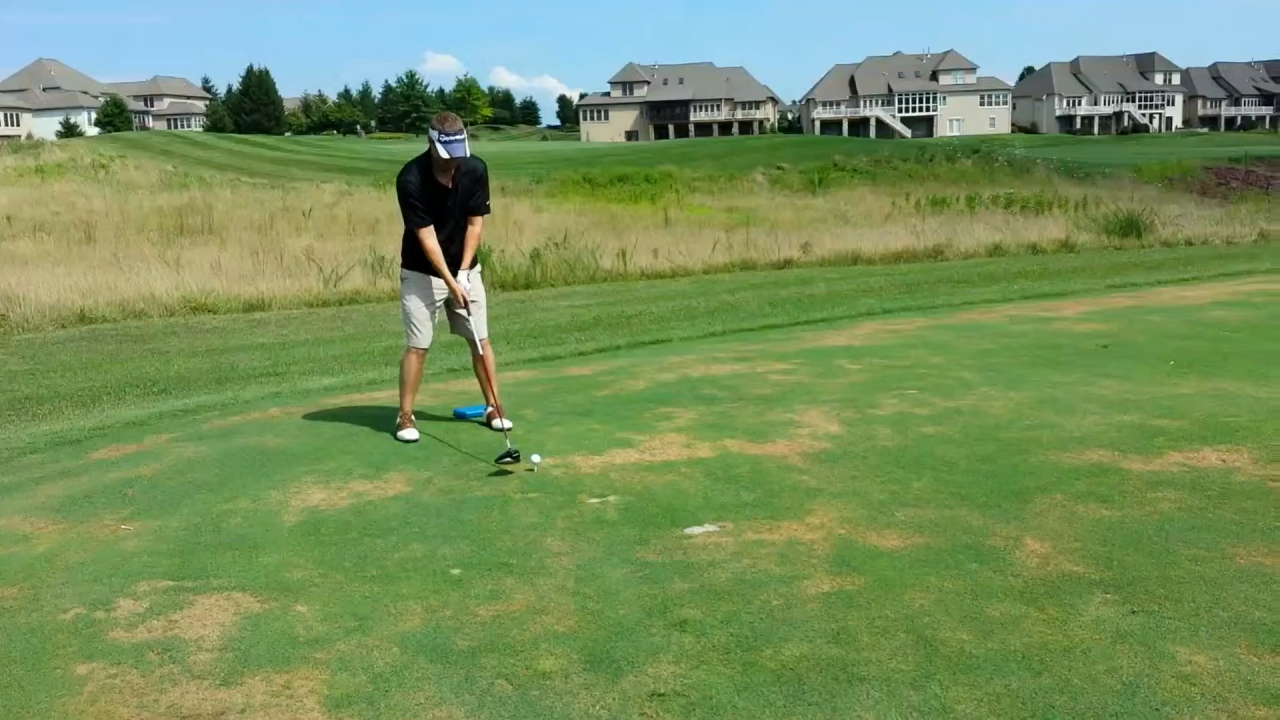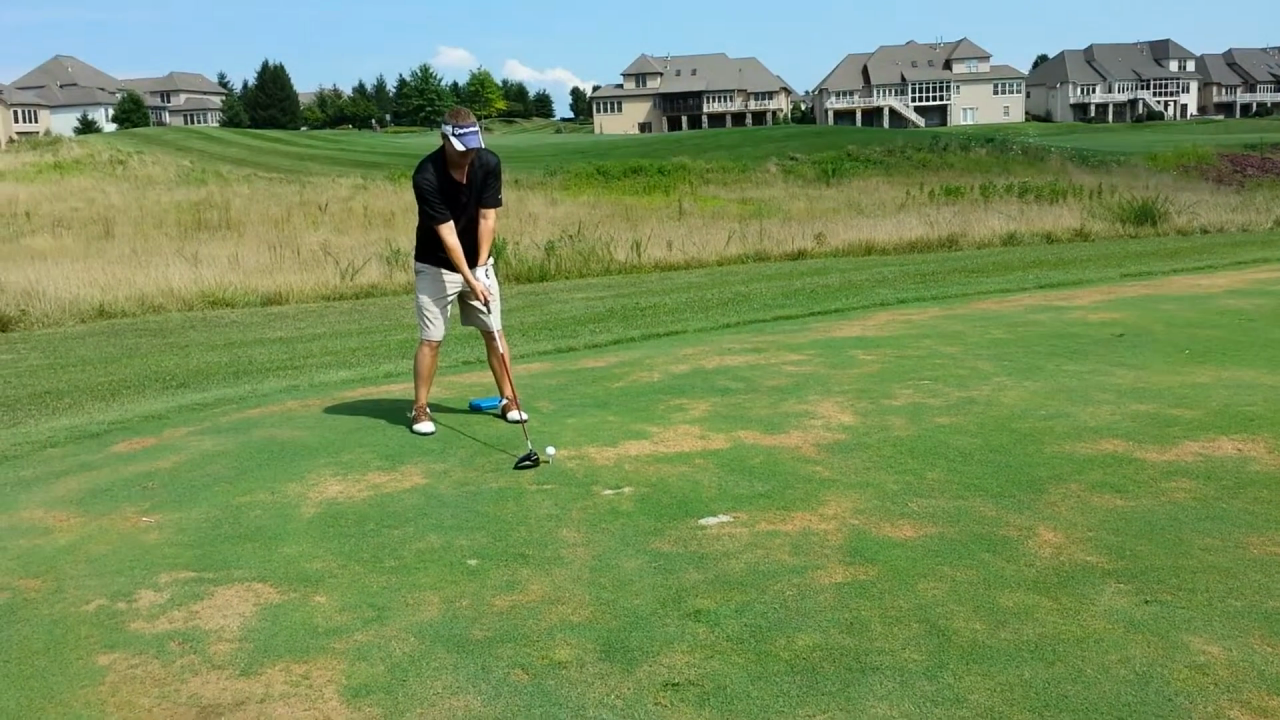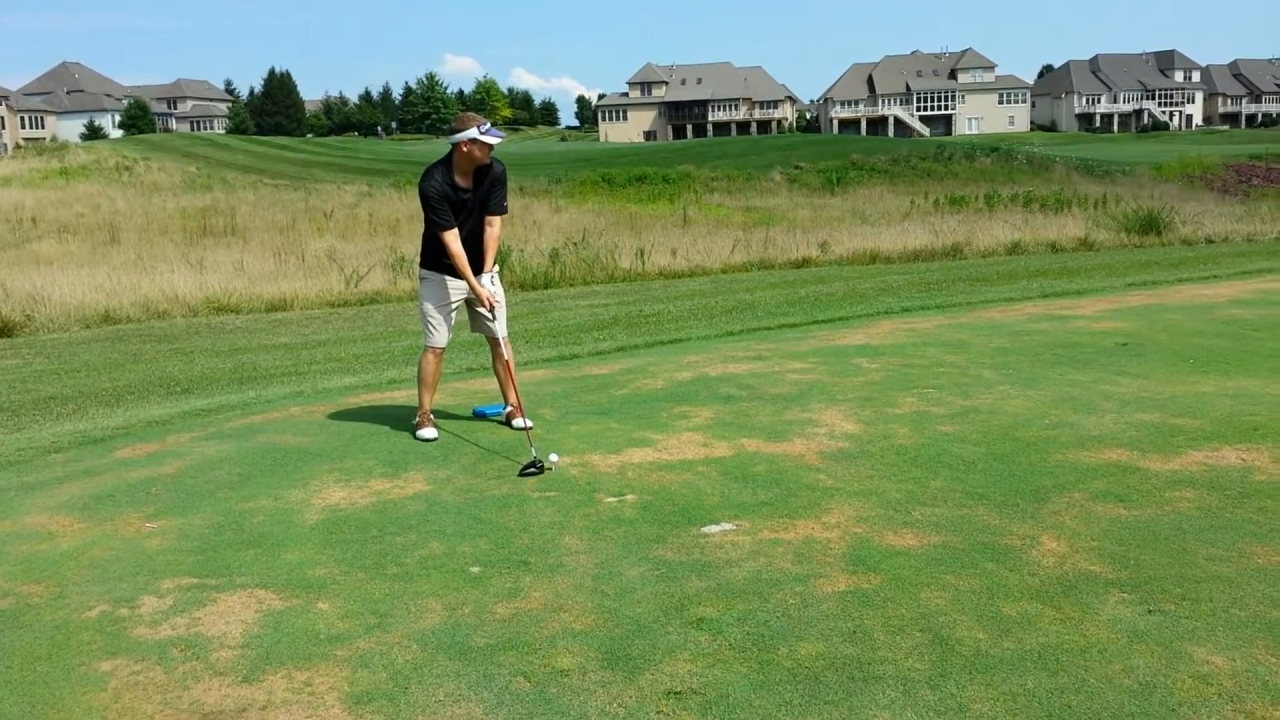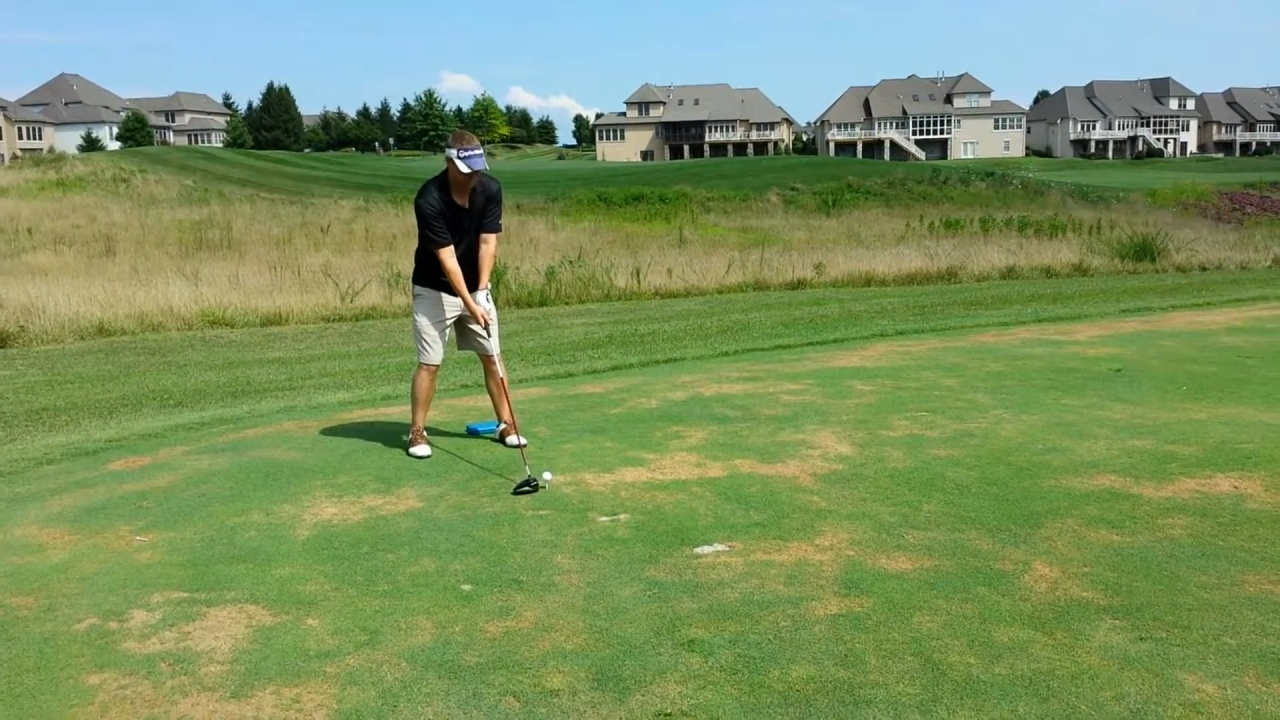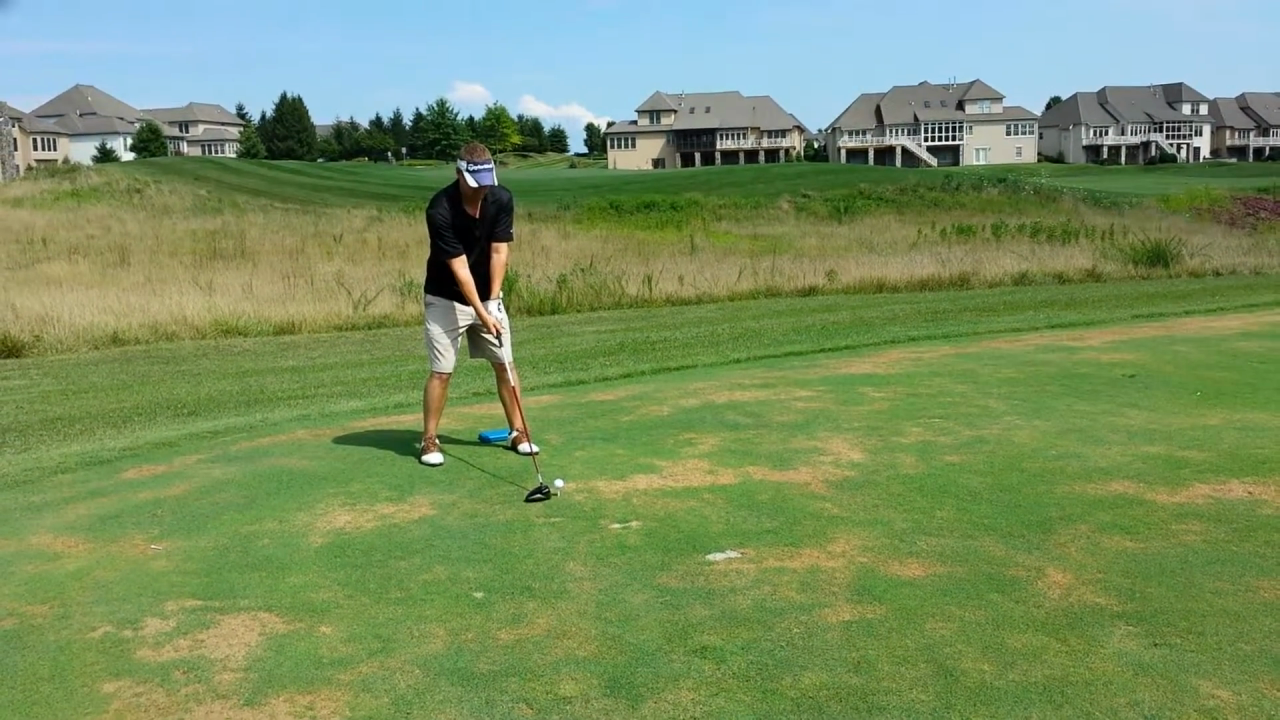
dt=1s
person 1, frame 1
left shoulder: (476, 169)
right shoulder: (411, 178)
left elbow: (475, 223)
right elbow: (426, 236)
left wrist: (464, 271)
right wrist: (449, 281)
left hip: (465, 268)
right hip: (422, 272)
left knee: (480, 339)
right knee: (418, 345)
left ankle: (493, 408)
right ankle: (405, 415)
person 1, frame 2
left shoulder: (489, 163)
right shoulder: (426, 175)
left elbow: (487, 217)
right elbow: (447, 233)
left wrist: (481, 268)
right wrist: (469, 279)
left hip: (478, 262)
right hip: (436, 265)
left knee: (494, 331)
right knee: (431, 338)
left ankle: (508, 400)
right ankle: (420, 408)
person 1, frame 3
left shoulder: (495, 171)
right shoulder: (433, 183)
left elbow: (493, 225)
right elbow: (451, 240)
left wrist: (487, 274)
right wrist: (473, 286)
left hip: (483, 270)
right hip: (440, 273)
left knee: (499, 338)
right knee: (435, 345)
left ankle: (512, 407)
right ankle: (424, 415)
person 1, frame 4
left shoulder: (491, 190)
right shoulder: (429, 199)
left elbow: (488, 242)
right elbow: (447, 257)
left wrist: (482, 290)
right wrist: (468, 303)
left hip: (475, 287)
right hip: (434, 290)
left knee: (492, 356)
right knee: (429, 362)
left ankle: (505, 424)
right ankle: (417, 432)
person 1, frame 5
left shoulder: (502, 199)
right shoulder: (440, 210)
left elbow: (499, 251)
right elbow: (459, 267)
left wrist: (493, 301)
right wrist: (480, 313)
left hip: (487, 296)
right hip: (446, 298)
left knee: (504, 364)
right knee: (442, 370)
left ankle: (517, 432)
right ankle: (429, 439)
